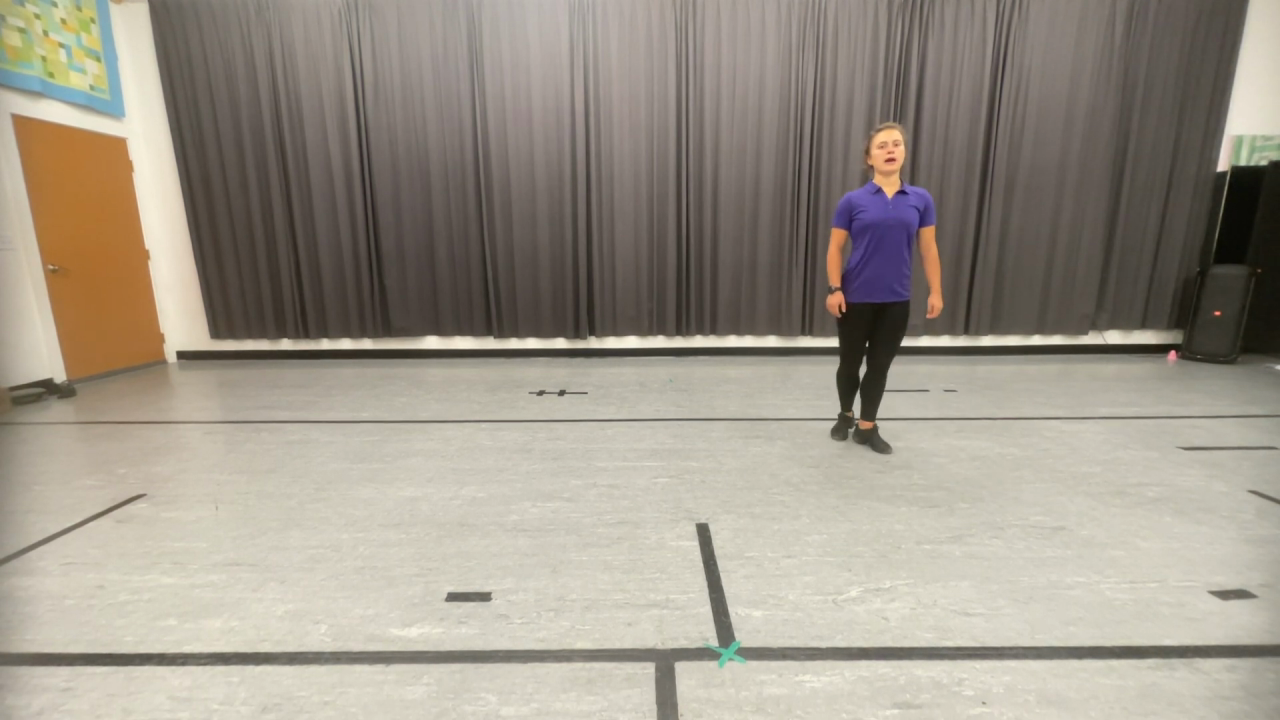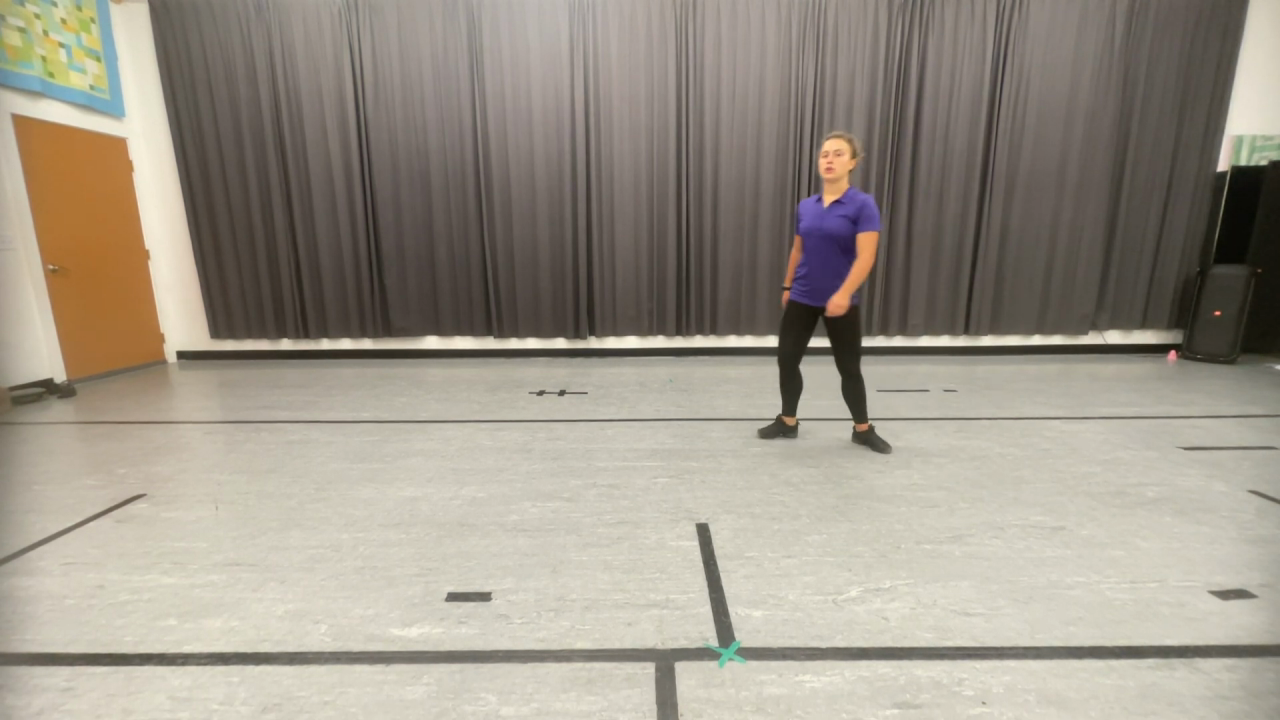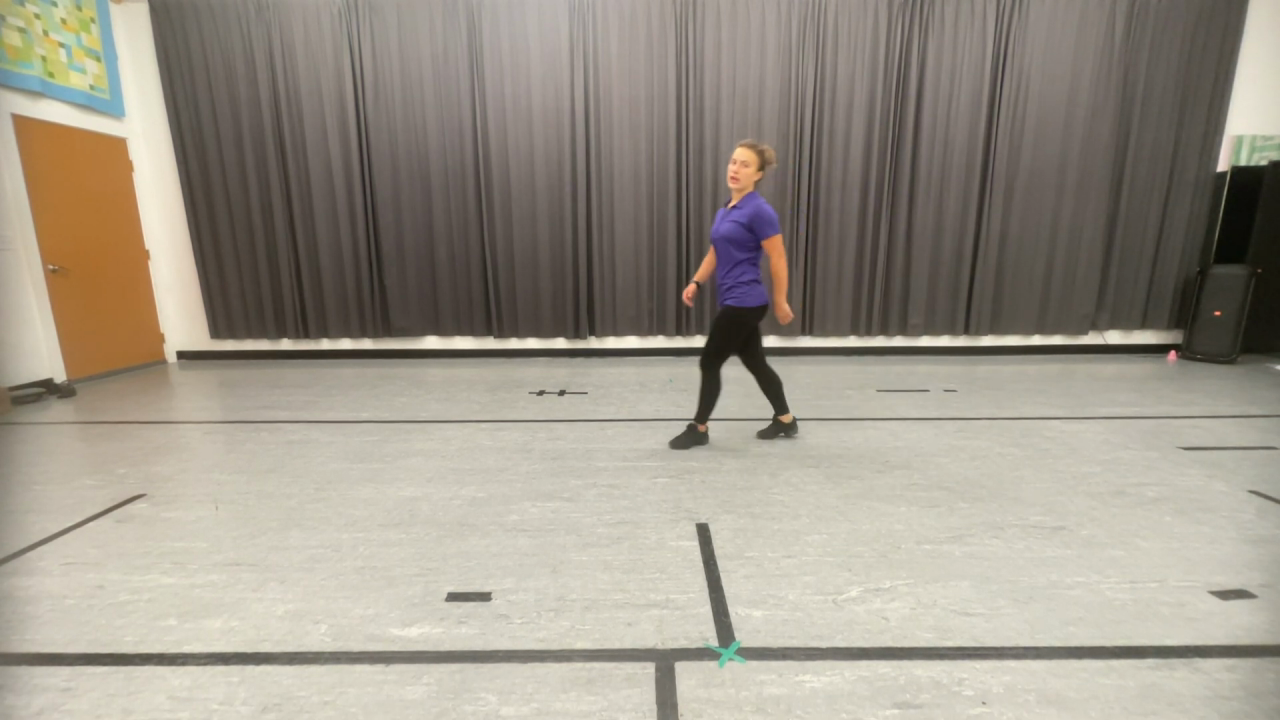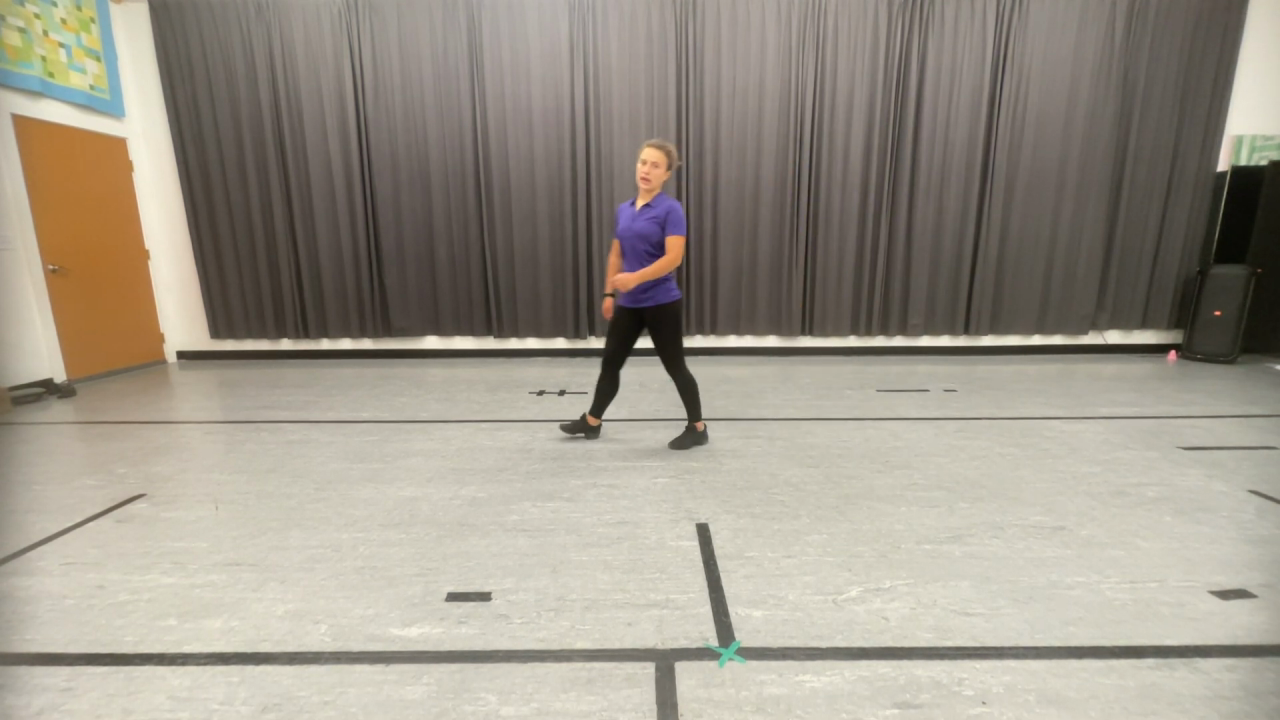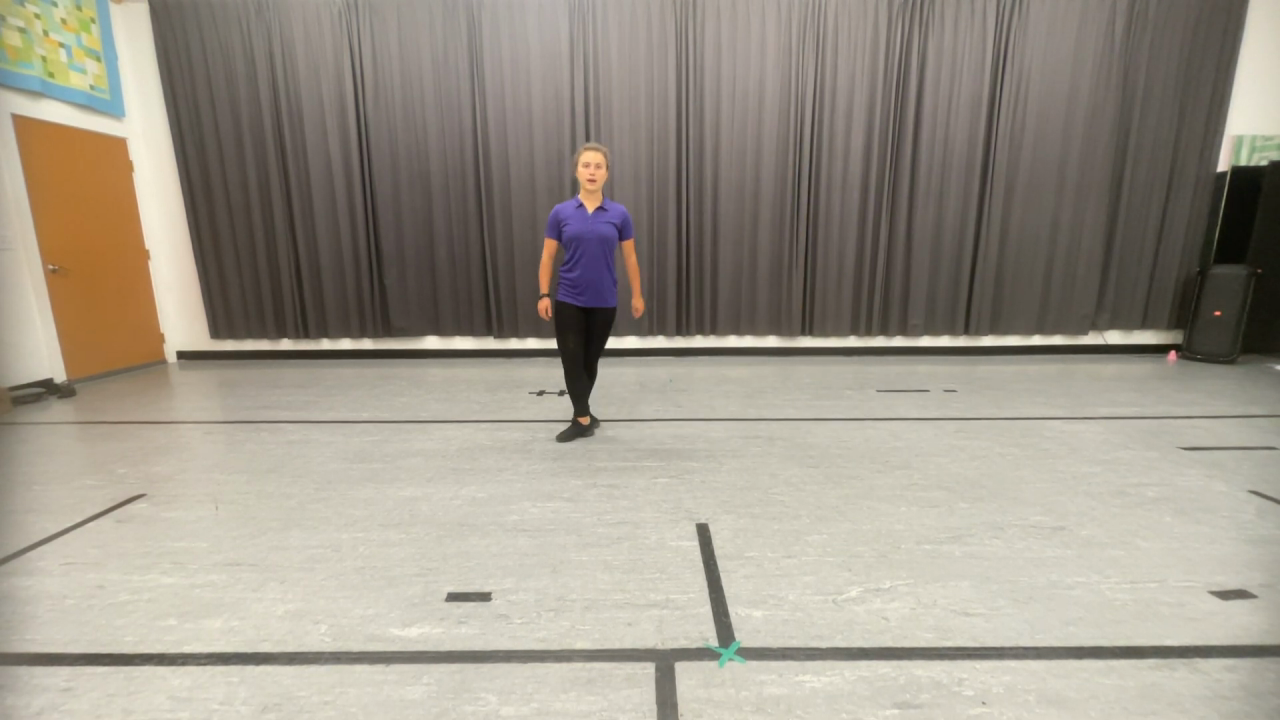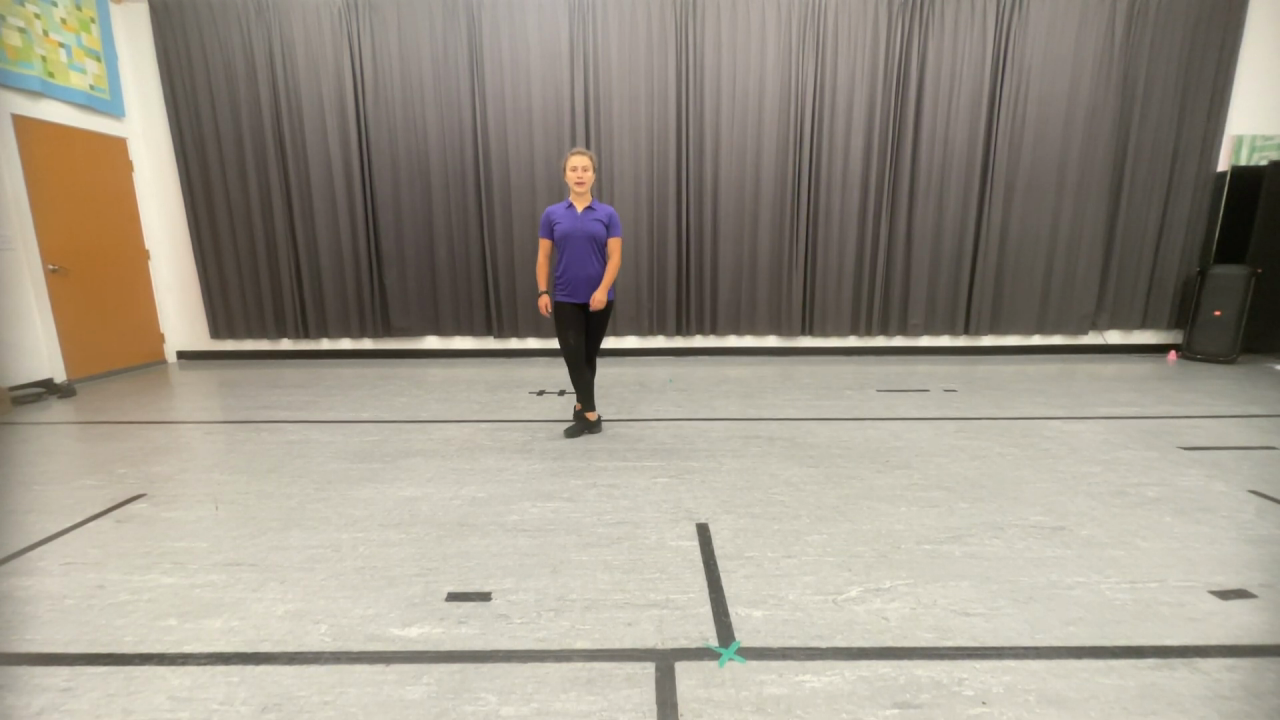
dt=0.5s
person 1, frame 1
left shoulder: (920, 199)
right shoulder: (853, 200)
left elbow: (928, 249)
right elbow: (835, 248)
left wrist: (936, 292)
right wrist: (835, 289)
left hip: (896, 298)
right hip: (857, 296)
left knee: (880, 365)
right knee: (852, 360)
left ankle: (867, 427)
right ankle: (846, 416)
person 1, frame 2
left shoulder: (863, 205)
right shoulder: (806, 207)
left elbow: (866, 256)
left wrist: (844, 294)
right wrist: (788, 286)
left hip: (842, 302)
right hip: (803, 298)
left knee: (849, 367)
right knee: (787, 360)
left ankle: (863, 429)
right ankle: (787, 421)
person 1, frame 3
left shoulder: (759, 210)
right shoulder: (724, 211)
left elbow: (777, 260)
right elbow: (715, 254)
left wrist: (781, 301)
right wrist: (695, 282)
left hip: (744, 303)
right hip: (735, 302)
left knee: (709, 362)
right knee: (755, 362)
left ankle: (699, 428)
right ankle: (785, 419)
person 1, frame 4
left shoulder: (671, 210)
right shoulder: (624, 211)
left elbow: (674, 257)
right elbow: (616, 255)
left wrist: (636, 278)
right wrist: (609, 293)
left hip: (662, 302)
right hip: (627, 304)
left knee: (675, 366)
right knee: (611, 362)
left ankle: (697, 428)
right ankle: (591, 421)
person 1, frame 5
left shoulder: (619, 214)
right shoulder: (560, 212)
left elbow: (630, 257)
right elbow: (548, 257)
left wrist: (637, 294)
right wrist: (544, 295)
left hip: (604, 301)
right hip: (569, 300)
left knee: (590, 360)
right knee: (571, 360)
left ankle: (583, 410)
right ankle: (581, 419)
person 1, frame 6
left shoulder: (607, 214)
right shoulder: (552, 214)
left elbow: (614, 257)
right elbow: (544, 257)
left wrist: (603, 290)
right wrist: (543, 292)
left hip: (597, 298)
right hip: (565, 298)
left knee: (588, 356)
right knee: (574, 356)
left ankle: (583, 409)
right ankle: (590, 415)
